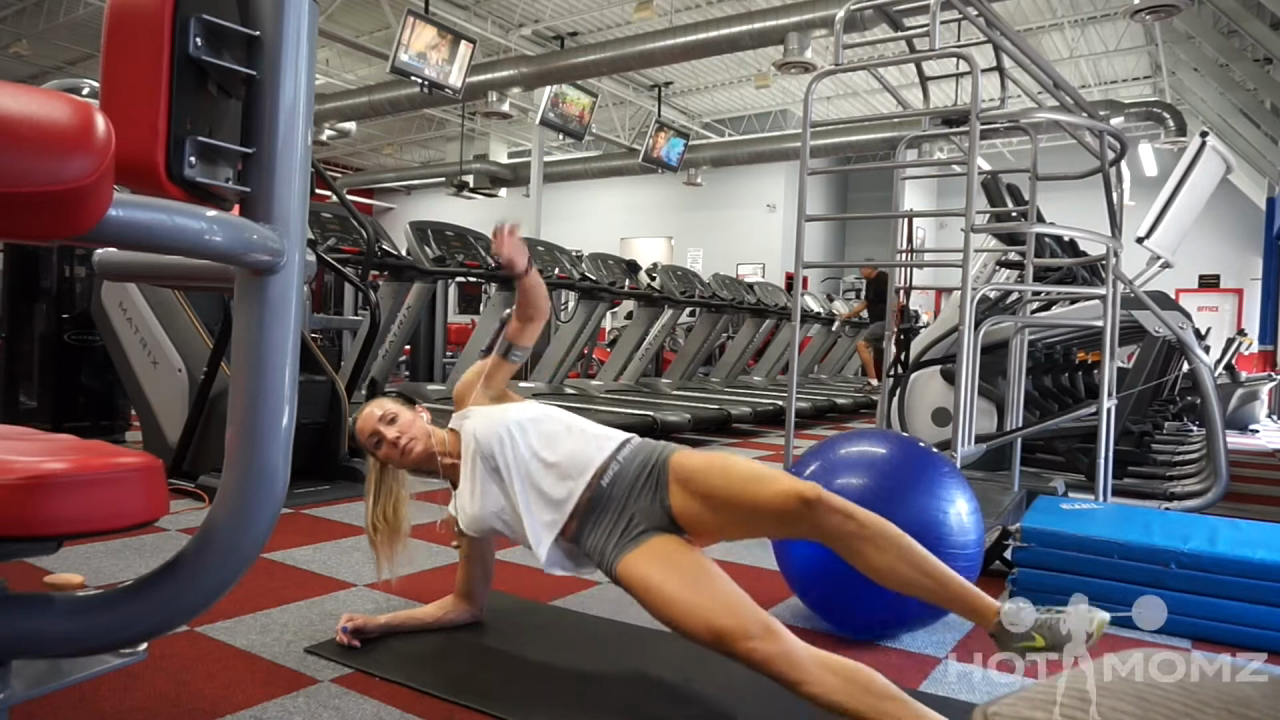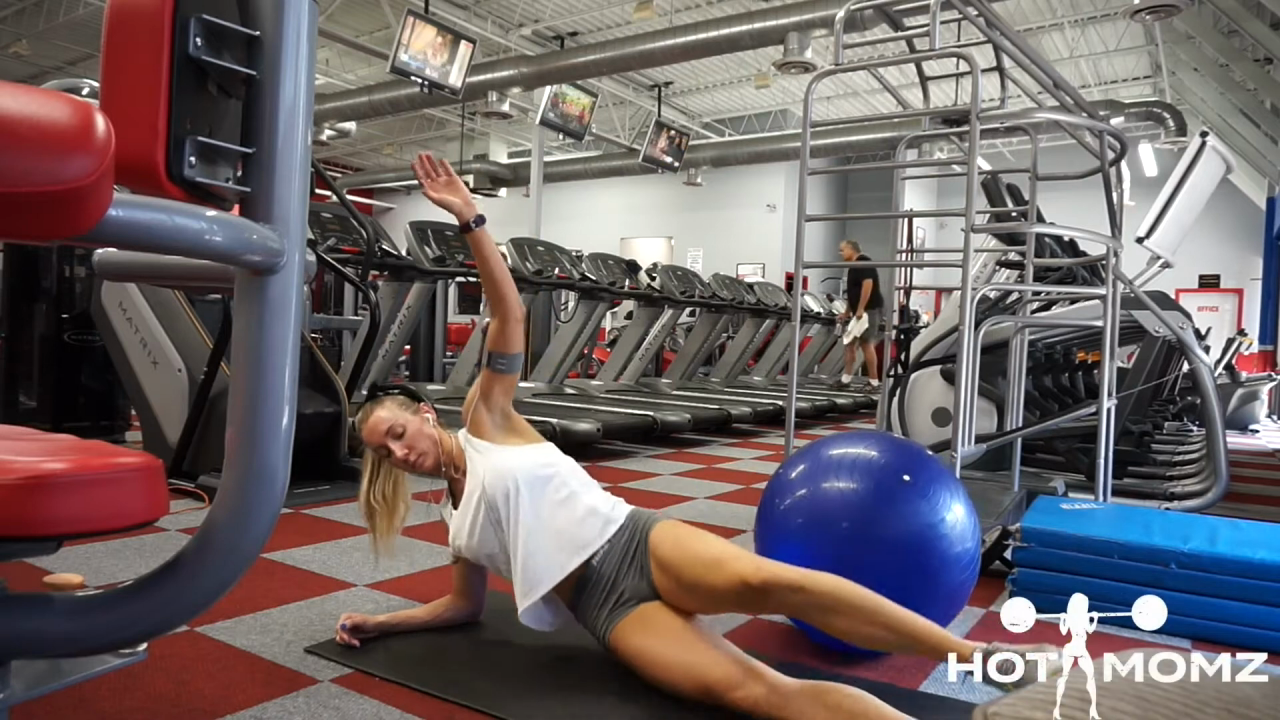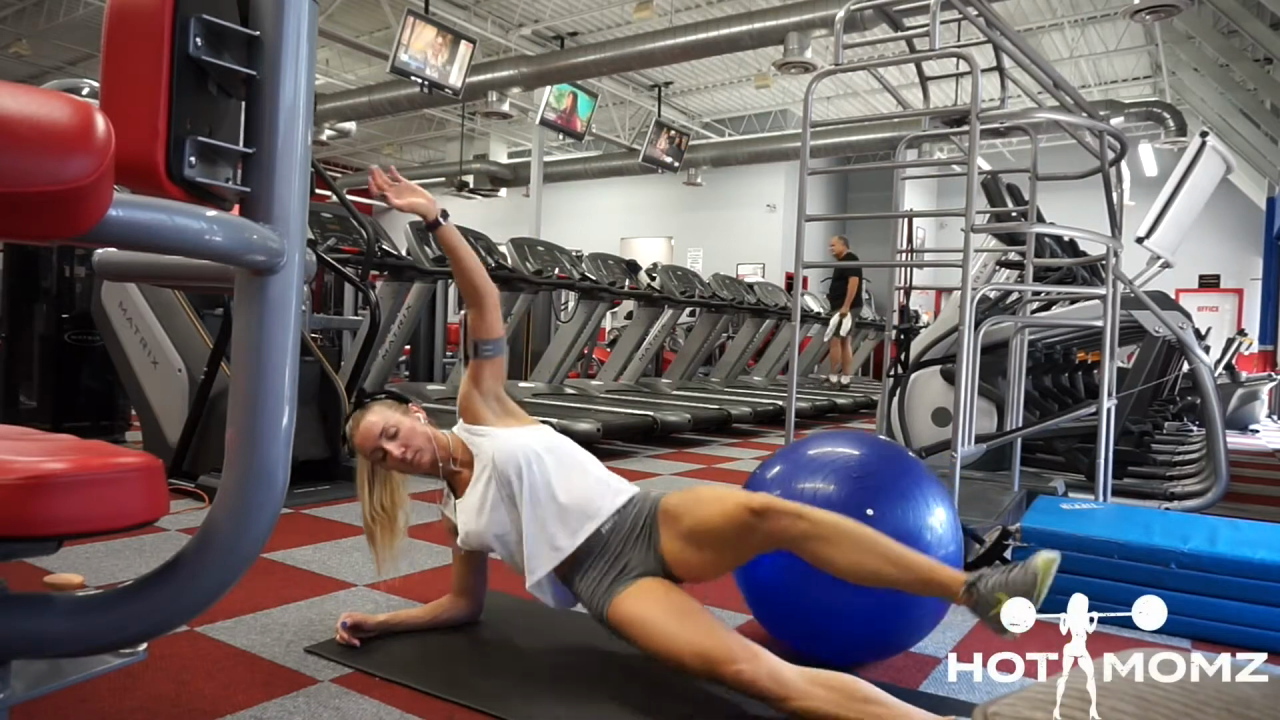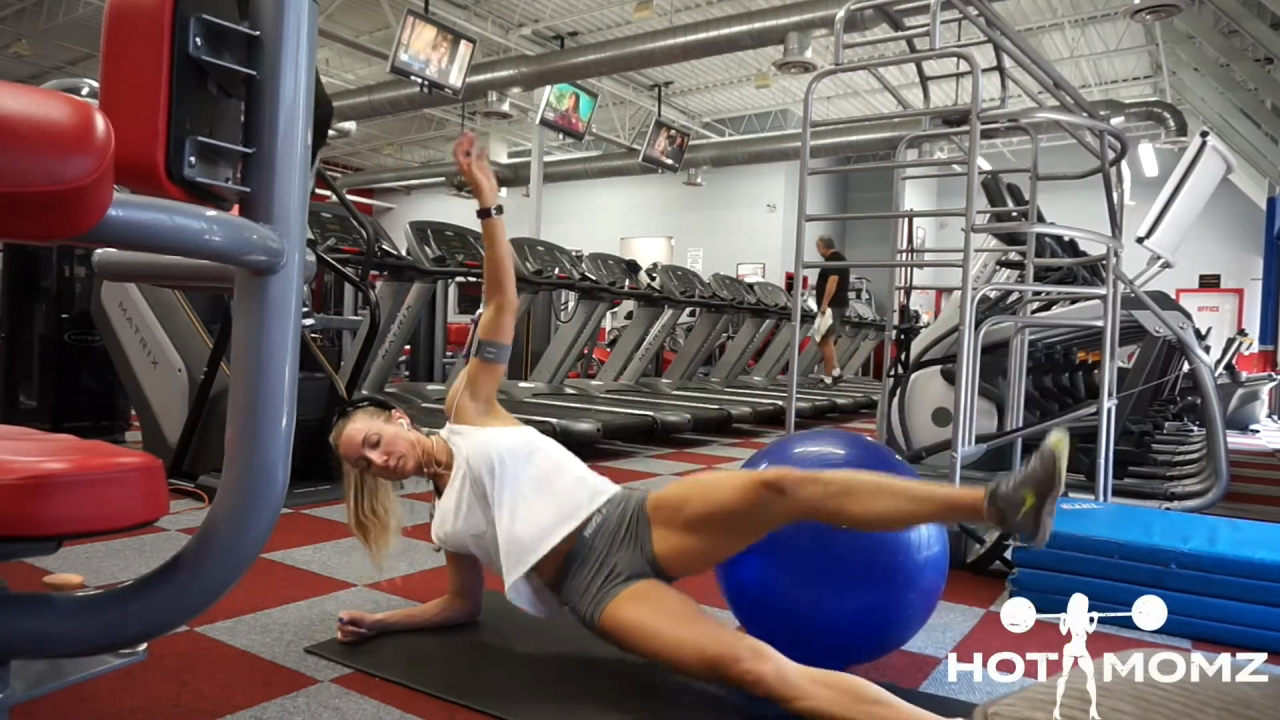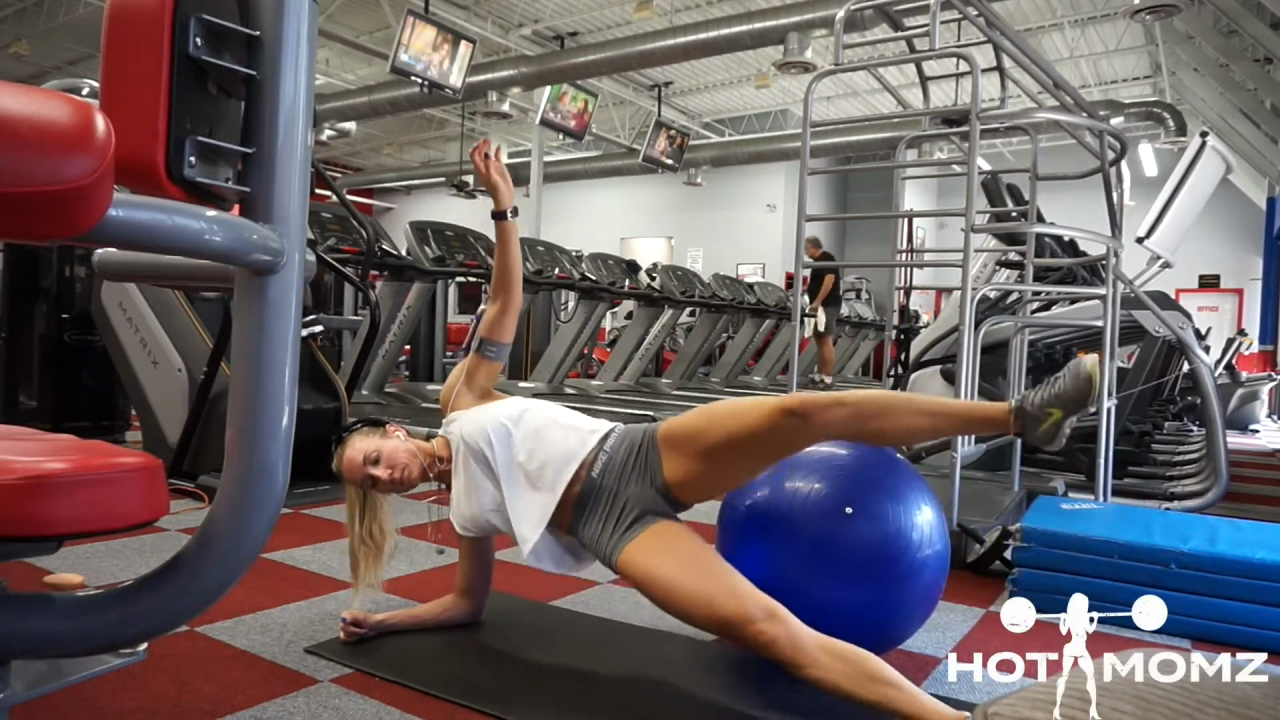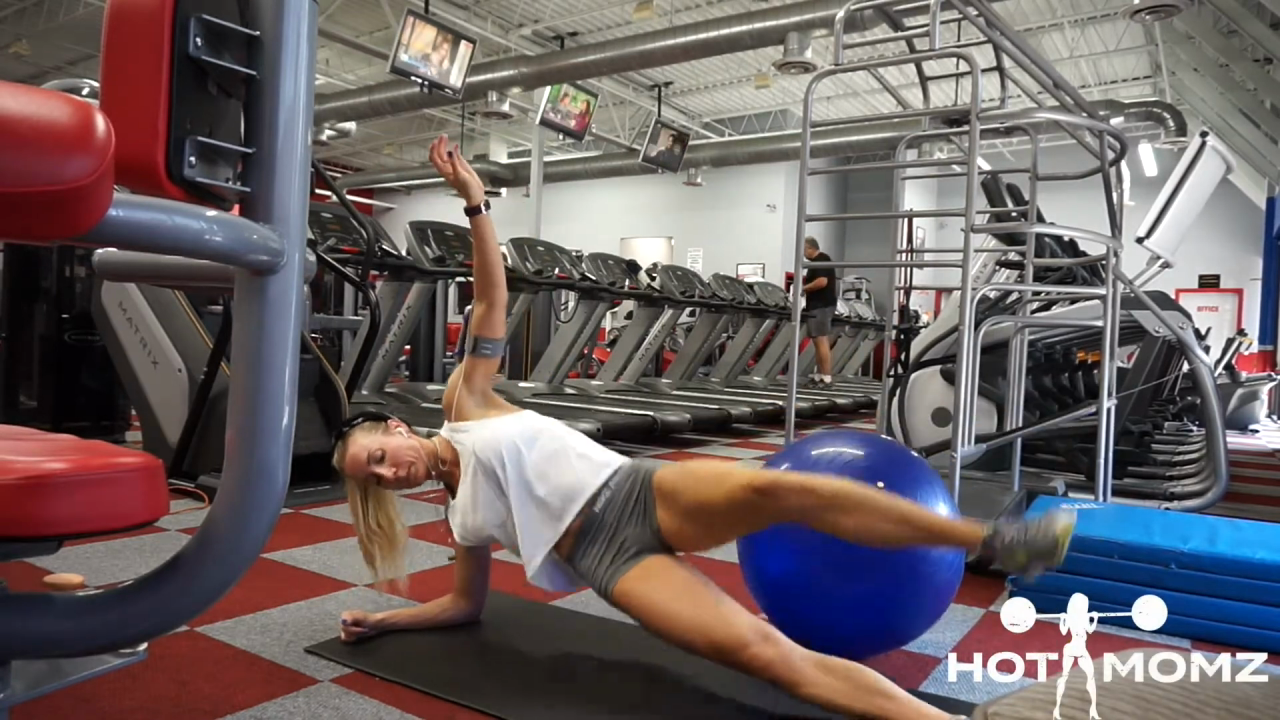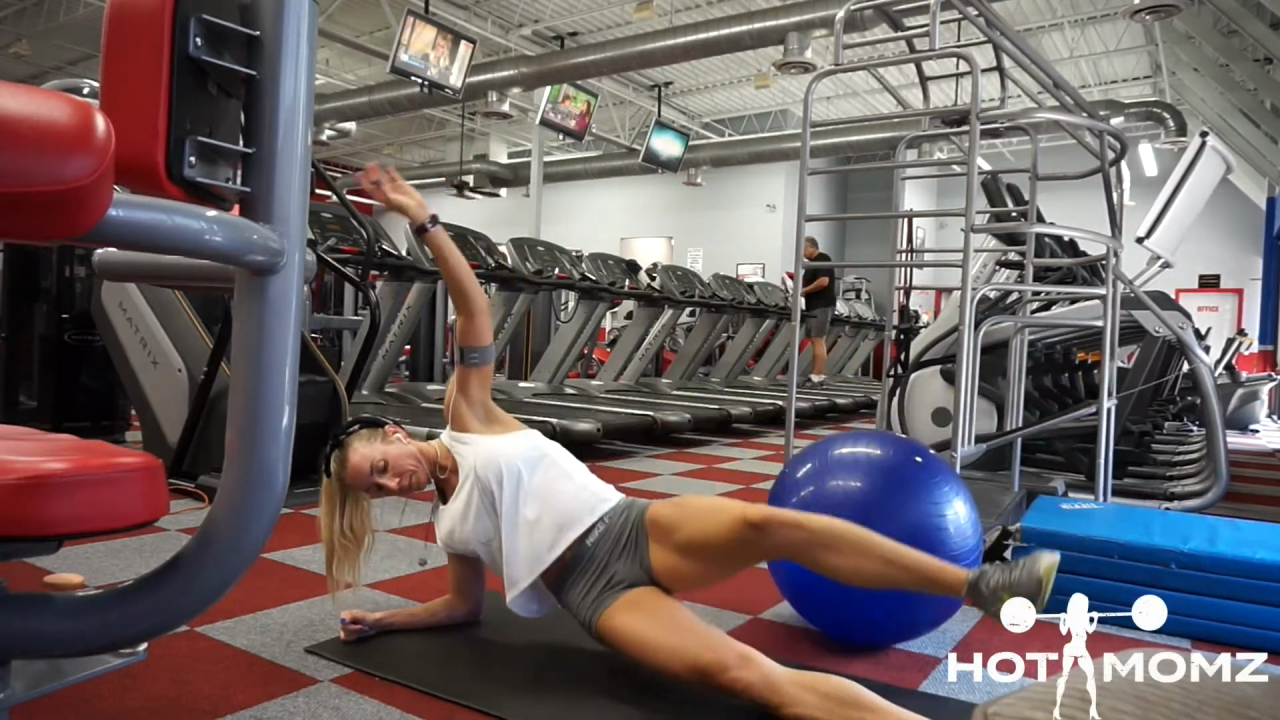
dt=0.7s
person 1, frame 1
left shoulder: (472, 397)
right shoulder: (463, 508)
left elbow: (535, 310)
right elbow: (467, 601)
left wrist: (520, 267)
right wrist: (380, 619)
left hip: (650, 473)
right hip: (616, 538)
left knee: (811, 501)
right knee: (762, 646)
left ankle: (997, 617)
person 1, frame 2
left shoulder: (483, 418)
right shoulder: (456, 518)
left elbow: (509, 312)
right elbow: (463, 607)
left wrist: (469, 220)
right wrist: (379, 624)
left hip: (636, 542)
right hip: (610, 607)
left knee: (772, 582)
left ankle: (980, 654)
person 1, frame 3
left shoulder: (479, 405)
right shoulder: (459, 513)
left elbow: (485, 302)
right elbow: (463, 604)
left wrist: (432, 215)
right wrist: (378, 621)
left hip: (648, 519)
right hip: (611, 577)
left knee: (766, 513)
left ankle: (975, 590)
person 1, frame 4
left shoulder: (467, 410)
right shoulder: (448, 521)
left elbow: (502, 304)
right elbow: (461, 606)
left wrist: (488, 204)
right wrist: (376, 622)
left hip: (630, 520)
right hip: (601, 584)
left knee: (780, 486)
left ankle: (997, 503)
person 1, frame 5
left shoulder: (461, 395)
right shoulder: (462, 510)
left elbow: (507, 299)
right elbow: (468, 603)
left wrist: (502, 203)
right wrist: (380, 621)
left hip: (641, 457)
right hip: (613, 526)
left knee: (802, 410)
right knee: (770, 631)
left ankle: (1017, 414)
person 1, frame 6
left shoulder: (463, 403)
right shoulder: (461, 515)
left elbow: (492, 298)
right elbow: (465, 604)
left wrist: (474, 200)
right wrist: (380, 620)
left hip: (640, 493)
right hip: (613, 557)
left knee: (776, 489)
right knee: (762, 650)
left ankle: (993, 540)
person 1, frame 7
left shoulder: (467, 413)
right shoulder: (449, 526)
left elbow: (475, 306)
right elbow: (464, 607)
left wrist: (424, 221)
right wrist: (380, 622)
left hip: (637, 528)
right hip: (601, 589)
left knee: (768, 523)
left ankle: (978, 585)
